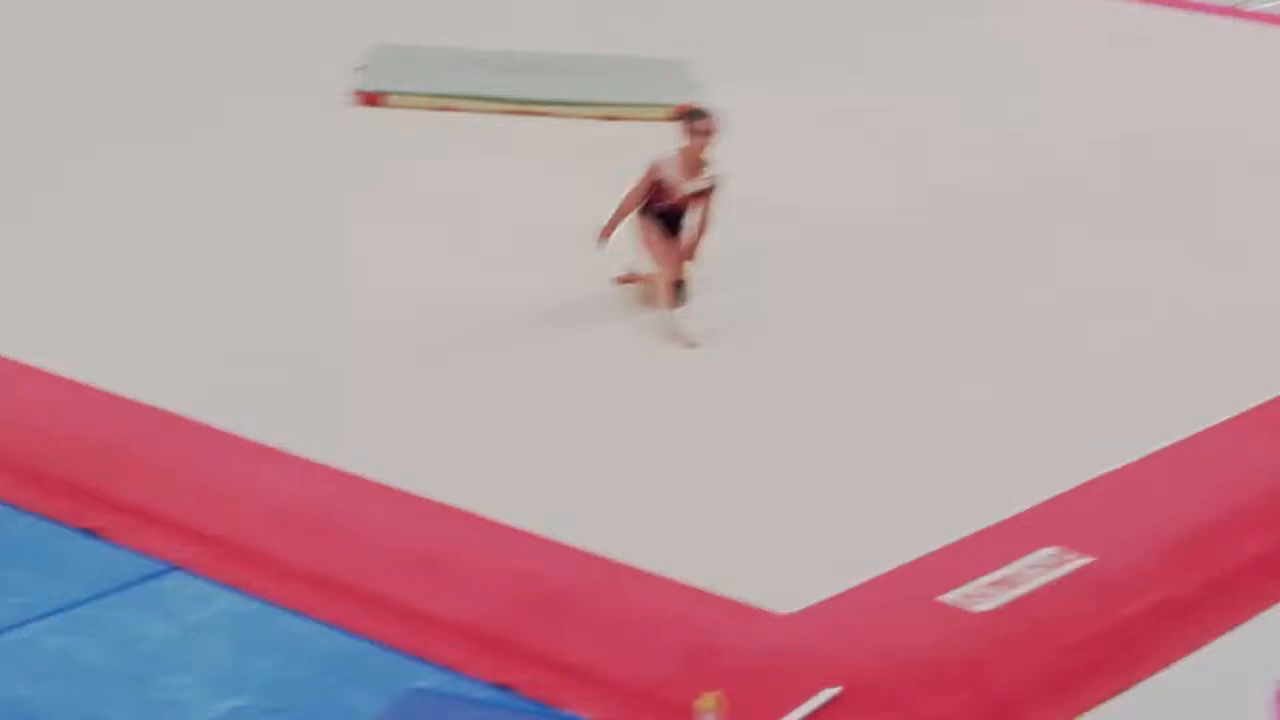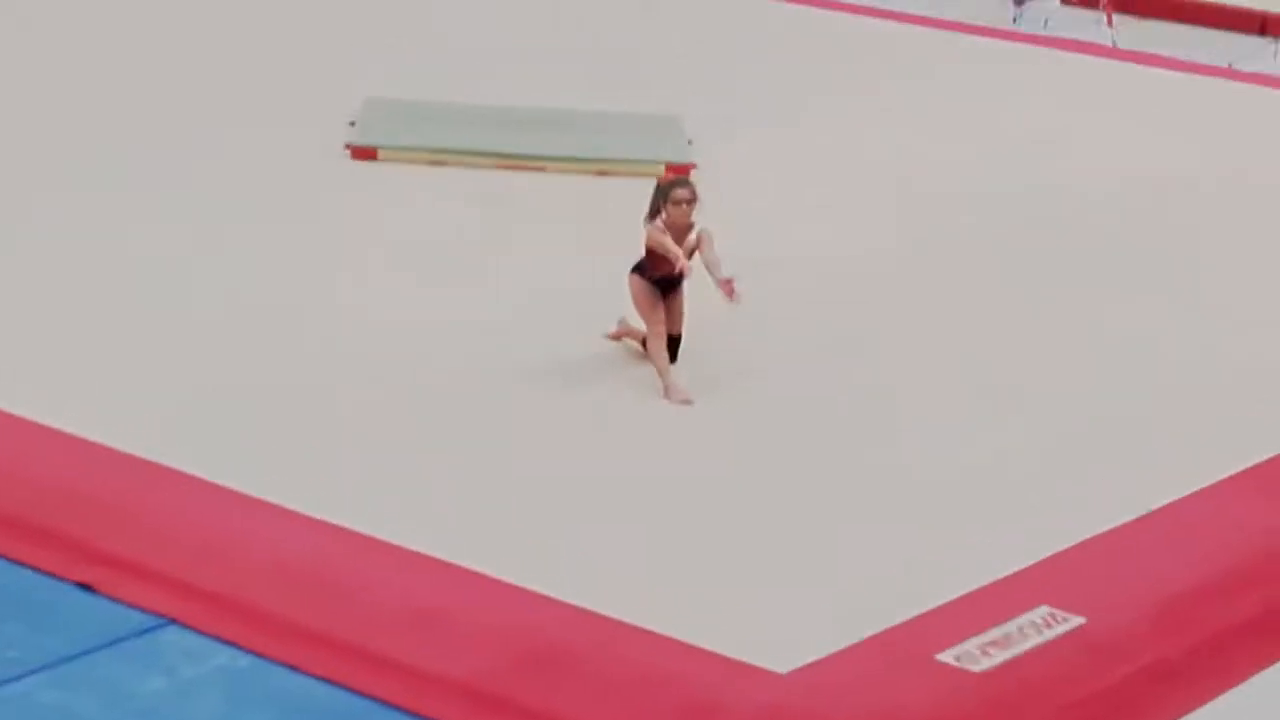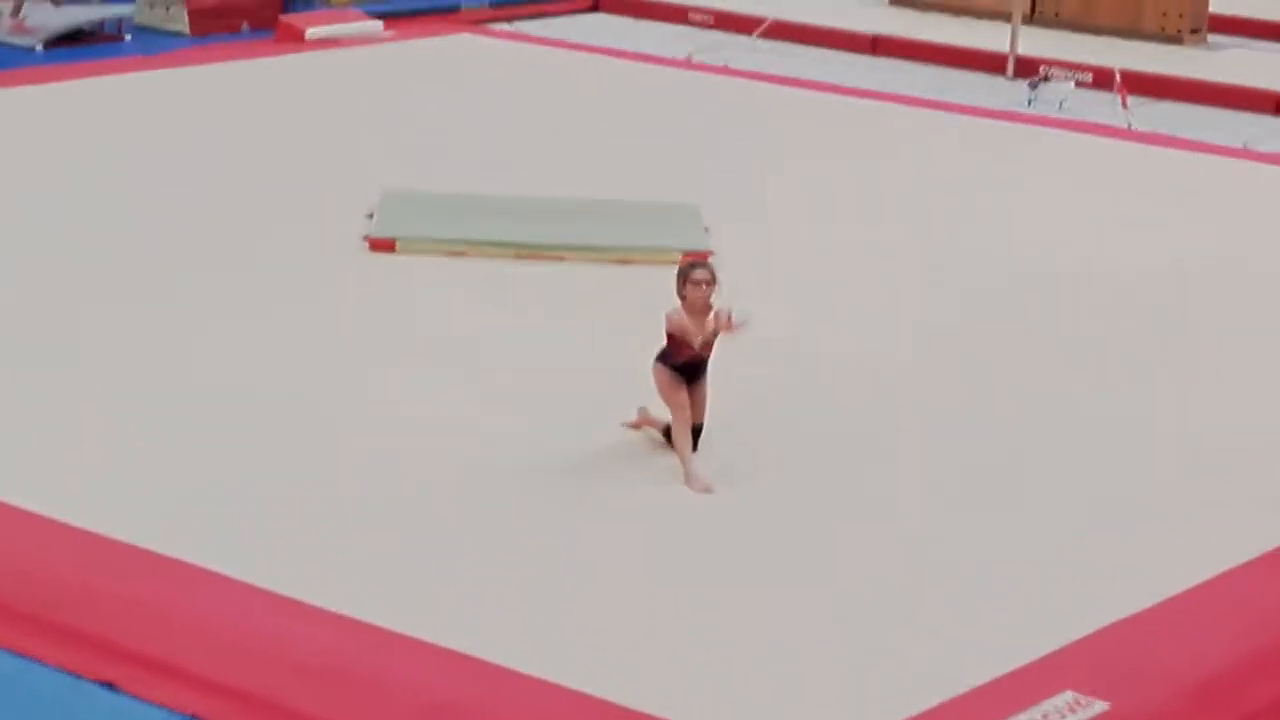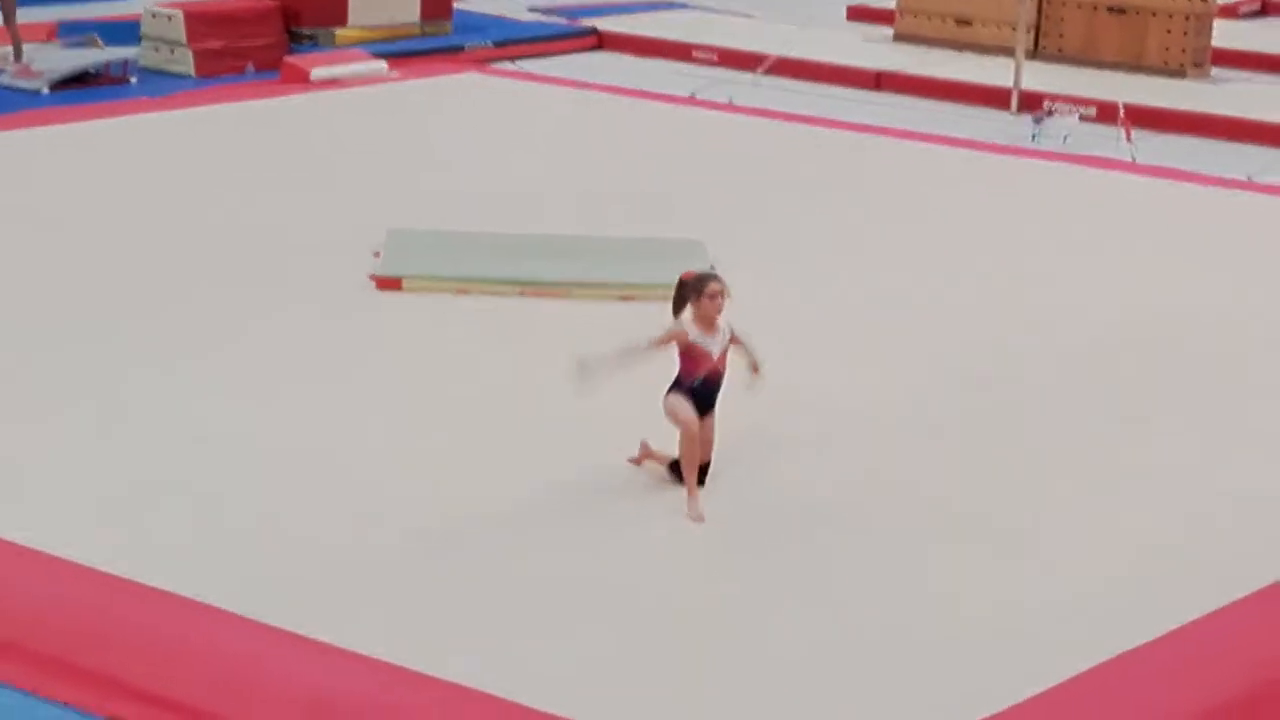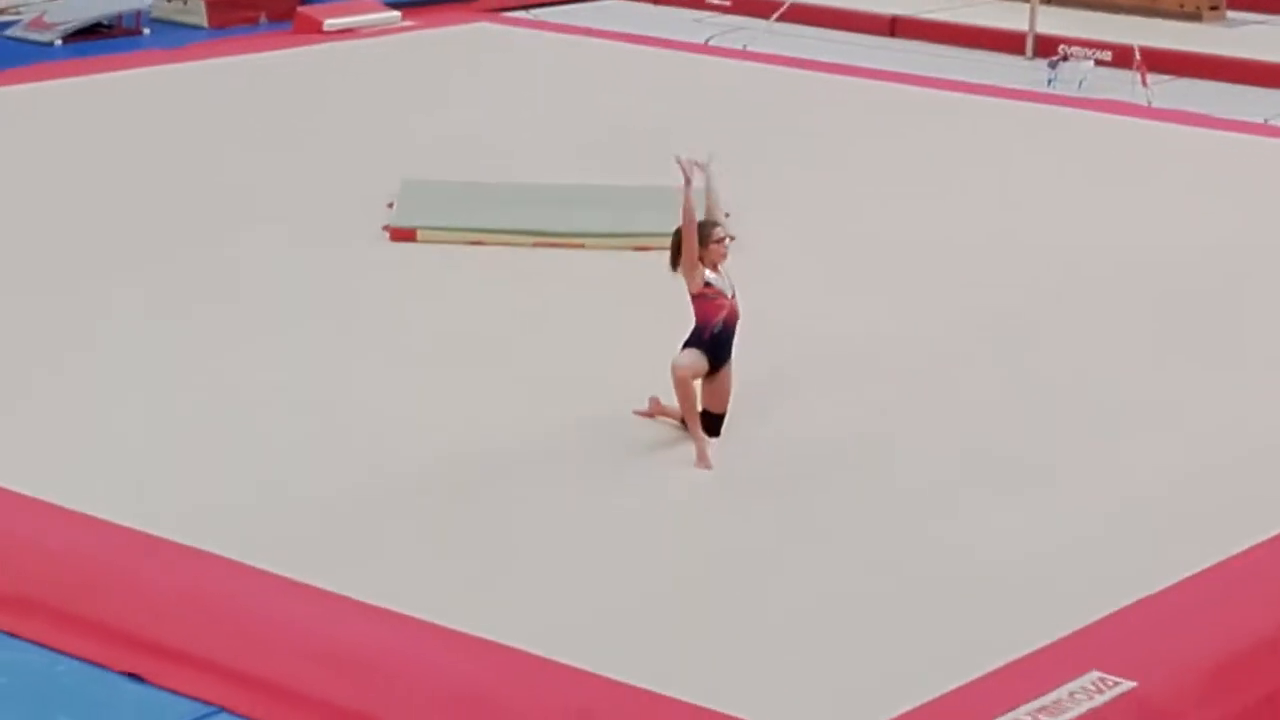
dt=0.4s
person 1, frame 1
left shoulder: (710, 177)
right shoulder: (663, 164)
left elbow: (703, 217)
right elbow: (634, 197)
left wrist: (691, 247)
right wrist: (610, 226)
left hip: (675, 225)
right hip: (651, 219)
left knee: (677, 294)
right knee: (665, 264)
left ankle: (634, 275)
right ankle: (671, 324)
person 1, frame 2
left shoulder: (699, 234)
right shoulder: (655, 231)
left elbow: (709, 256)
right elbow: (667, 245)
left wrist: (721, 279)
right wrist: (680, 260)
left hip: (673, 284)
right hip: (645, 281)
left knee: (670, 352)
right knee: (657, 326)
left ankle: (627, 330)
right ankle: (669, 384)
person 1, frame 3
left shoulder: (718, 314)
right shoulder: (675, 316)
left elbow: (721, 326)
right elbow: (688, 328)
left wrist: (726, 326)
right wrist: (702, 326)
left hip: (697, 369)
right hip: (669, 368)
left knee: (692, 439)
right knee: (682, 412)
left ankle: (647, 418)
right ankle: (691, 472)
person 1, frame 4
left shoulder: (725, 328)
right shoulder: (683, 329)
left elbow: (739, 342)
right elbow: (646, 346)
left wrist: (752, 360)
left hip: (707, 402)
right hip: (681, 395)
left knee: (699, 475)
right knee: (691, 426)
left ankle: (649, 452)
right ankle: (692, 497)
person 1, frame 5
left shoulder: (719, 269)
right shoulder: (695, 273)
left elbow: (715, 219)
right elbow: (689, 225)
left wrist: (709, 180)
right wrist: (688, 181)
left hip: (722, 352)
right hip: (700, 348)
left knee: (713, 426)
right knee: (680, 369)
left ankle: (661, 407)
right ankle: (698, 438)
